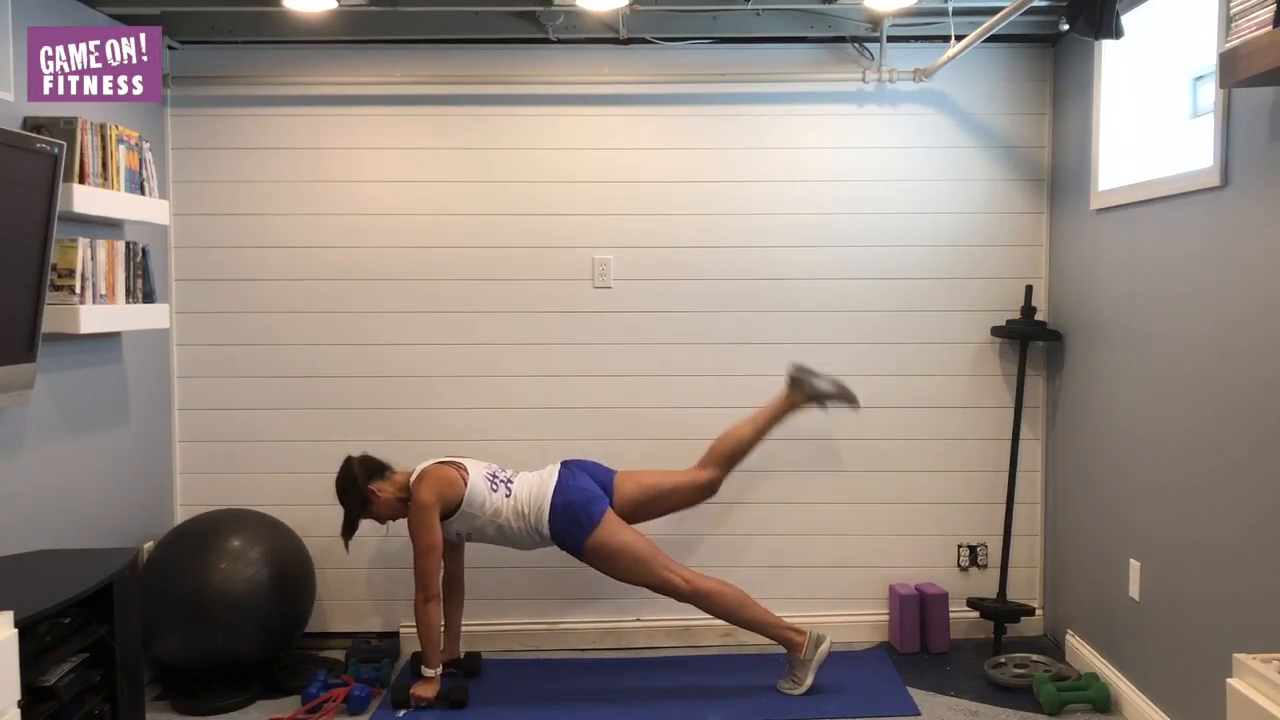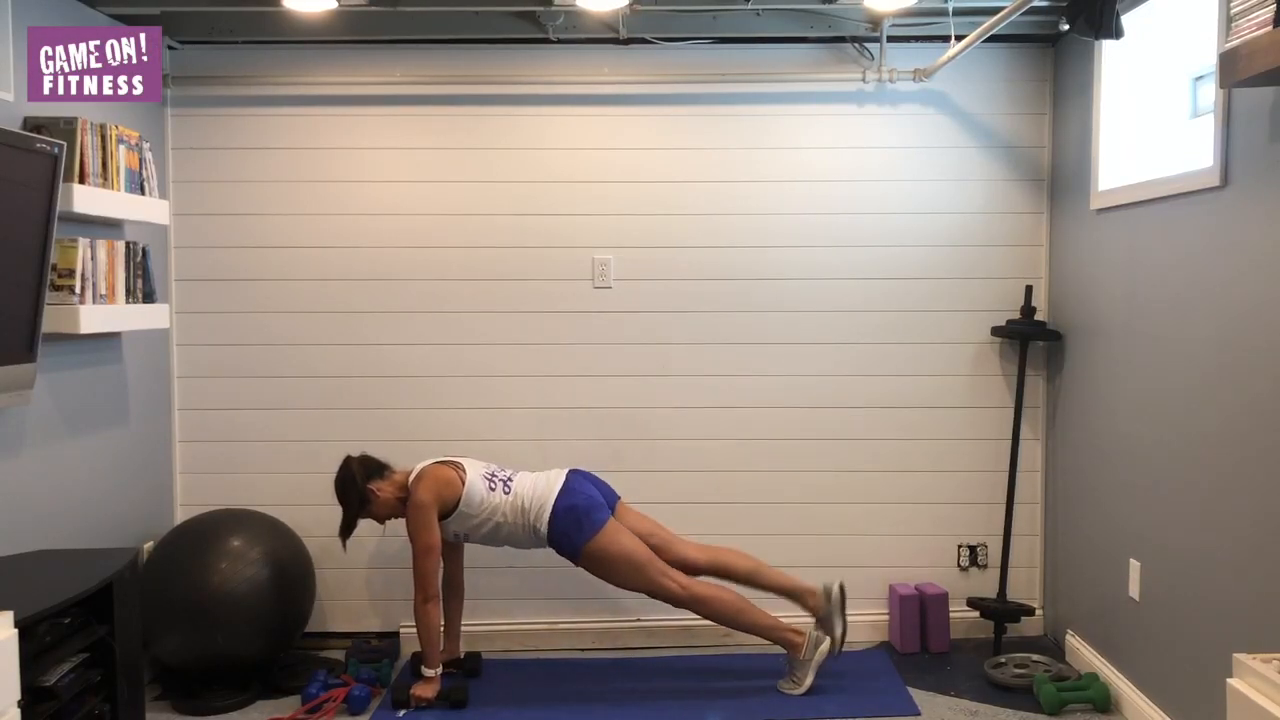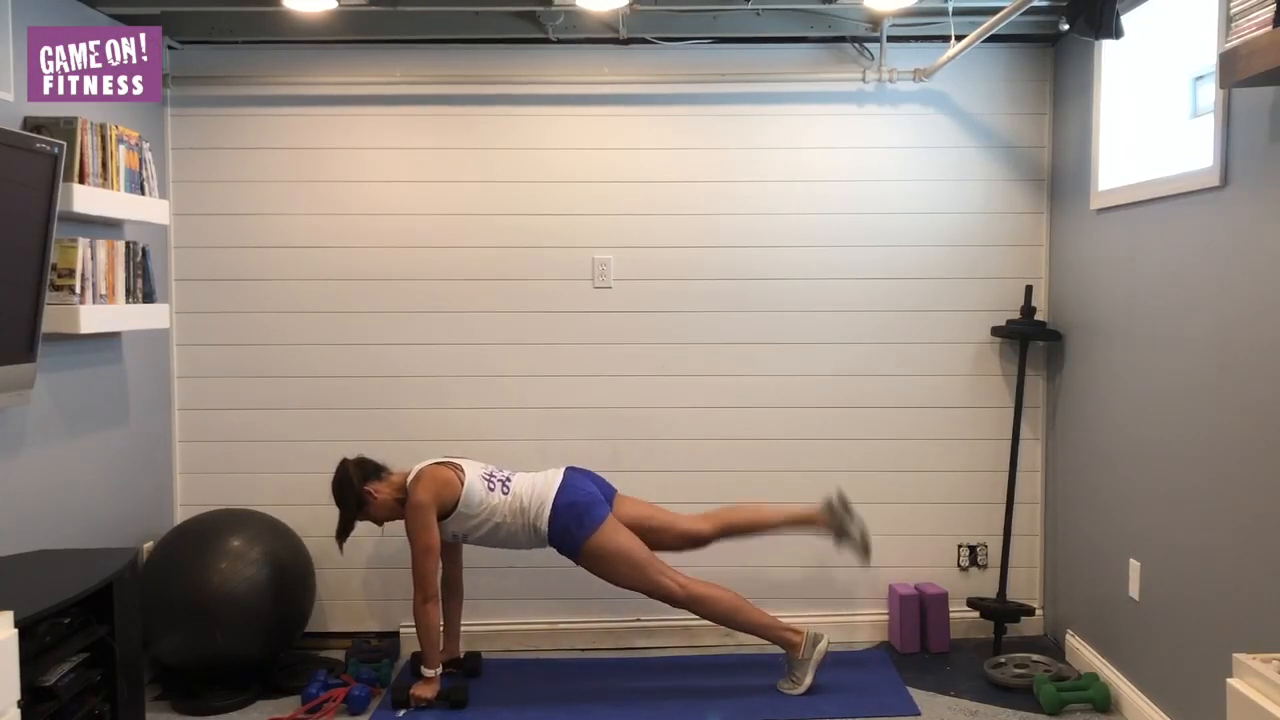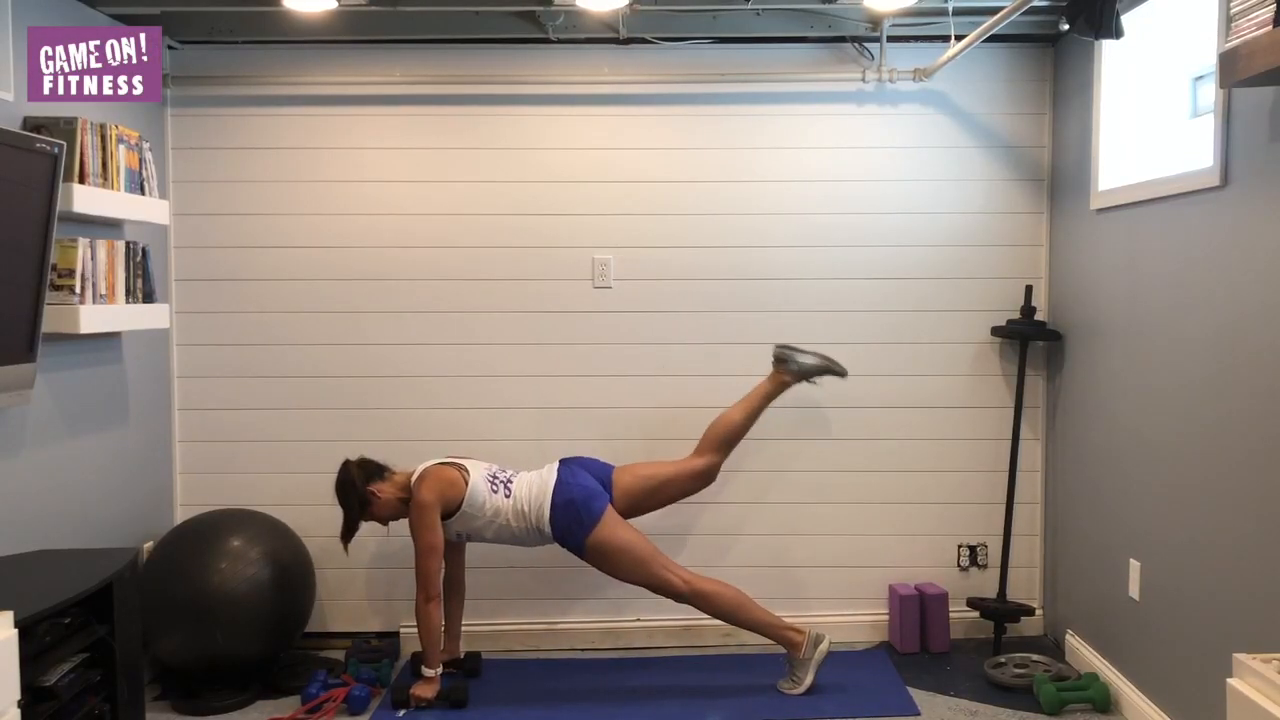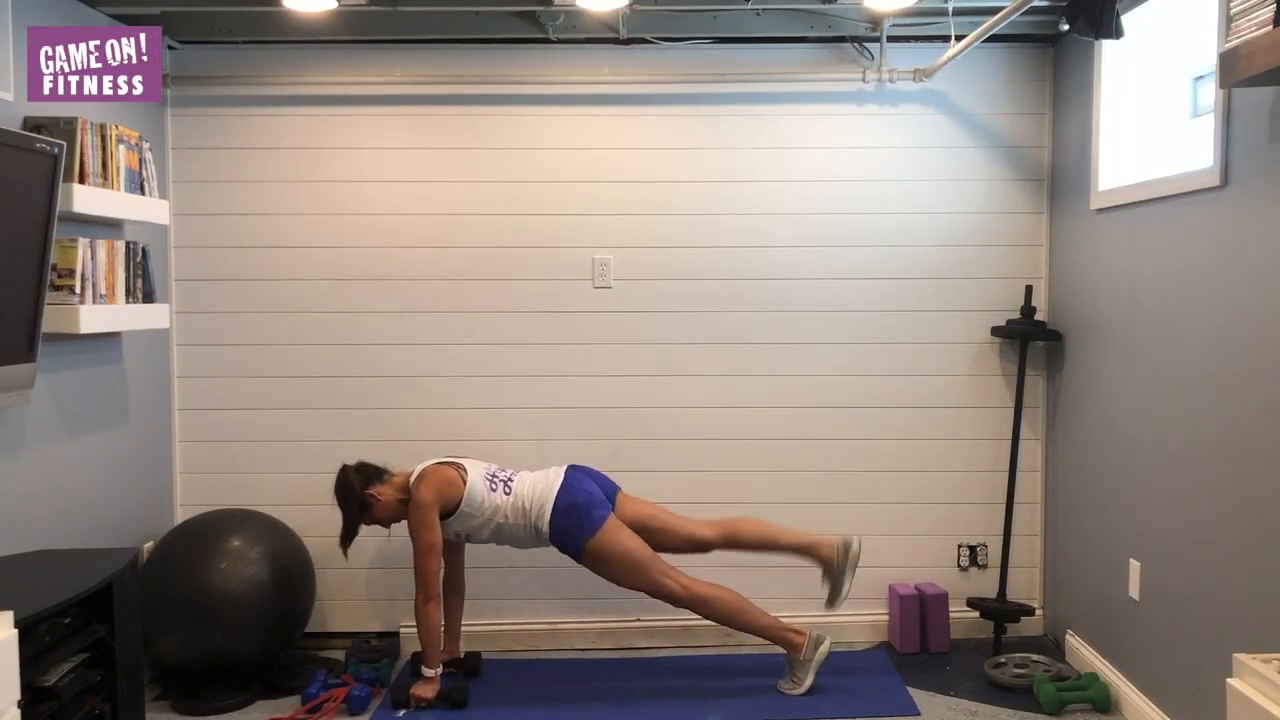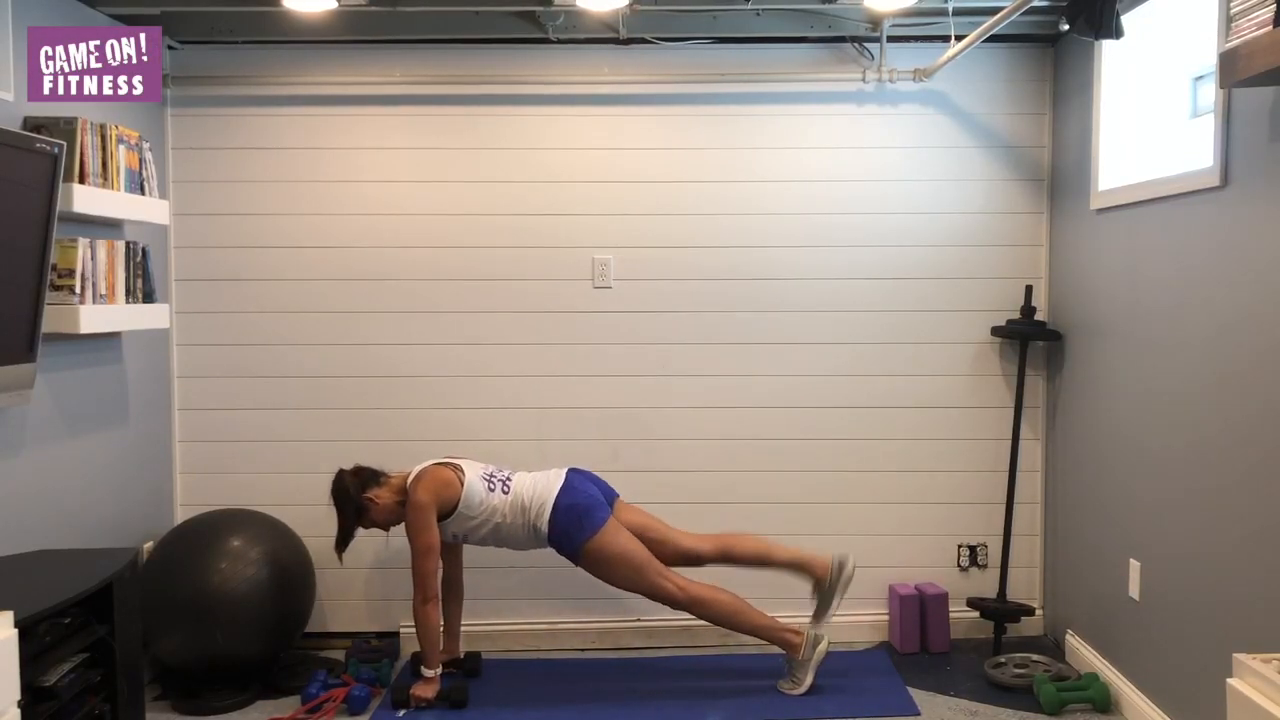
dt=0.4s
person 1, frame 1
left shoulder: (420, 497)
right shoulder: (438, 481)
left elbow: (428, 596)
right elbow: (453, 582)
left wrist: (431, 674)
right wrist: (452, 650)
left hip: (565, 509)
right hip: (572, 483)
left knee: (679, 582)
right knee: (707, 476)
left ankle: (799, 641)
right ankle: (794, 395)
person 1, frame 2
left shoulder: (420, 496)
right shoulder: (437, 482)
left elbow: (427, 595)
right elbow: (452, 578)
left wrist: (430, 673)
right wrist: (451, 649)
left hip: (564, 512)
right hip: (572, 490)
left knee: (674, 585)
right knee: (693, 558)
left ankle: (798, 640)
right ankle: (813, 599)
person 1, frame 3
left shoulder: (418, 497)
right shoulder: (437, 484)
left elbow: (427, 596)
right elbow: (452, 581)
left wrist: (430, 674)
right wrist: (452, 649)
left hip: (562, 513)
right hip: (570, 489)
left knee: (673, 586)
right knee: (702, 529)
left ankle: (796, 640)
right ankle: (820, 516)
person 1, frame 4
left shoulder: (423, 495)
right shoulder: (438, 481)
left elbow: (429, 595)
right elbow: (454, 583)
left wrist: (430, 674)
right wrist: (452, 649)
left hip: (567, 506)
right hip: (573, 479)
left knee: (676, 582)
right knee: (703, 464)
left ankle: (797, 641)
right ankle: (781, 376)
person 1, frame 5
left shoulder: (422, 496)
right shoulder: (438, 484)
left elbow: (429, 595)
right elbow: (453, 579)
left wrist: (430, 673)
right wrist: (452, 650)
left hip: (566, 510)
right hip: (571, 487)
left knee: (674, 586)
right knee: (707, 535)
left ankle: (798, 641)
right ankle: (825, 549)
person 1, frame 6
left shoulder: (419, 497)
right shoulder: (436, 486)
left elbow: (427, 595)
right elbow: (451, 579)
left wrist: (430, 673)
right wrist: (451, 649)
left hip: (564, 511)
right hip: (572, 490)
left knee: (671, 587)
right knee: (696, 548)
left ankle: (796, 641)
right ankle: (819, 568)
